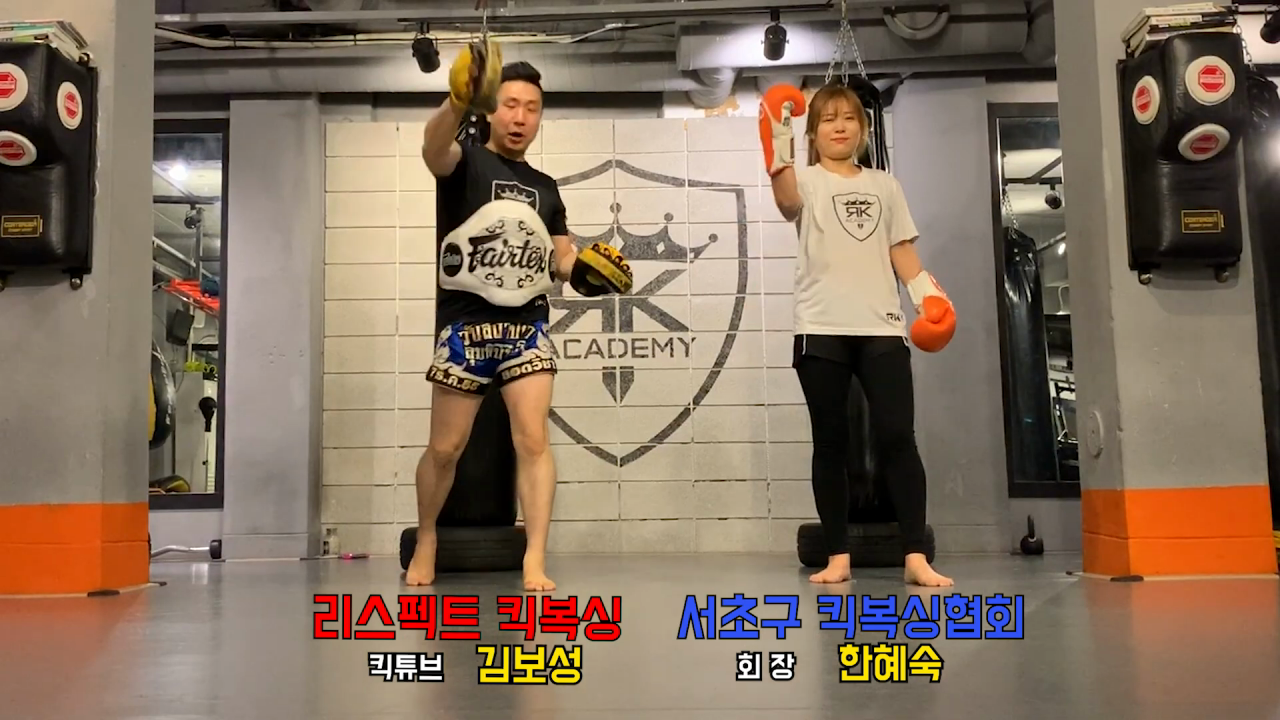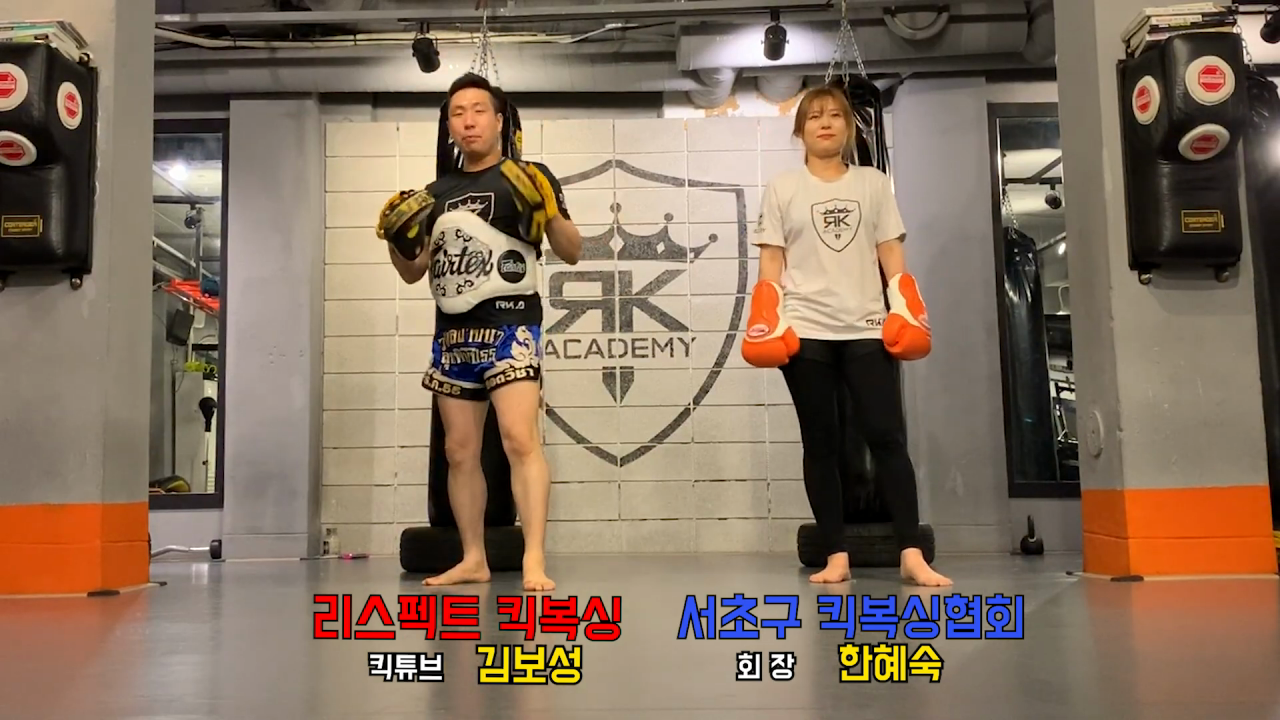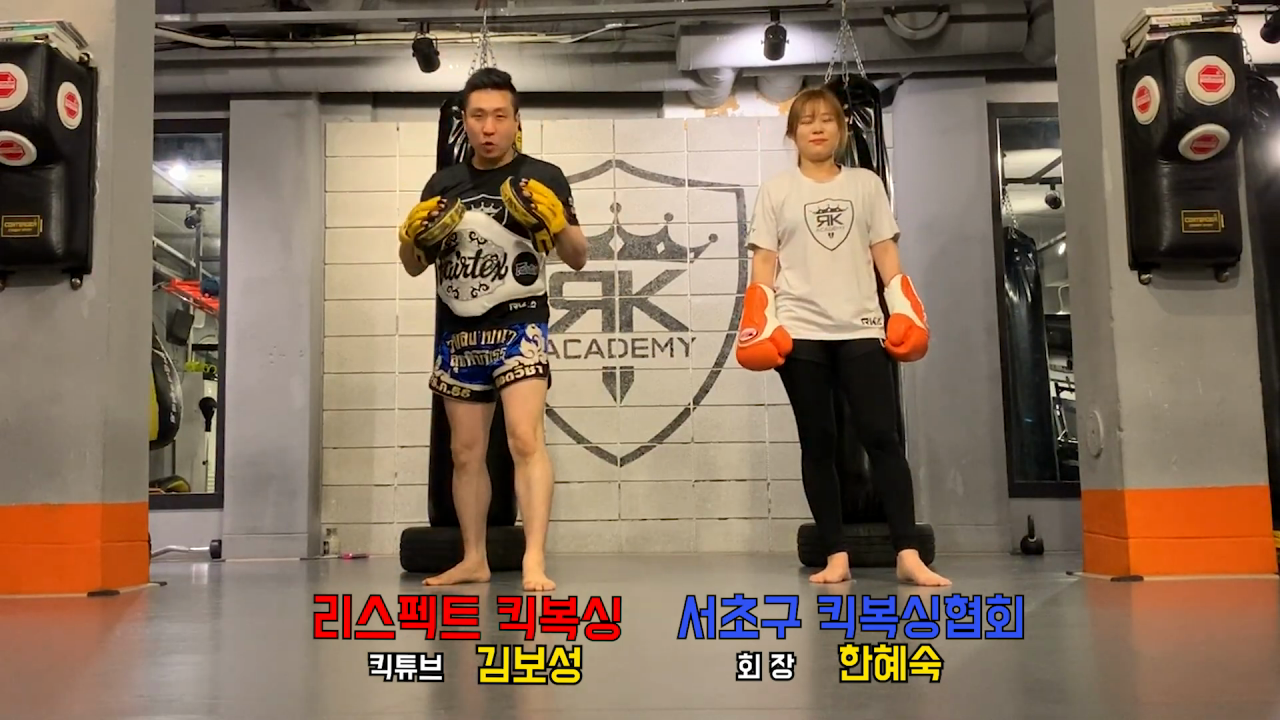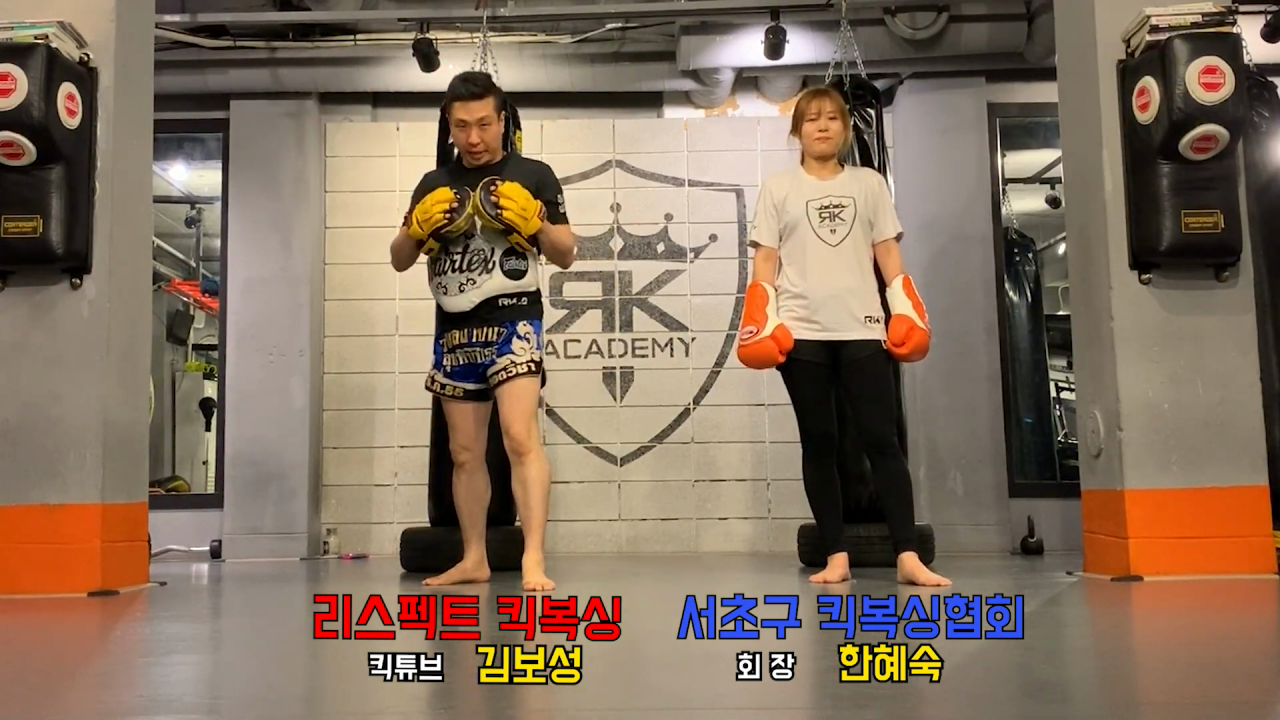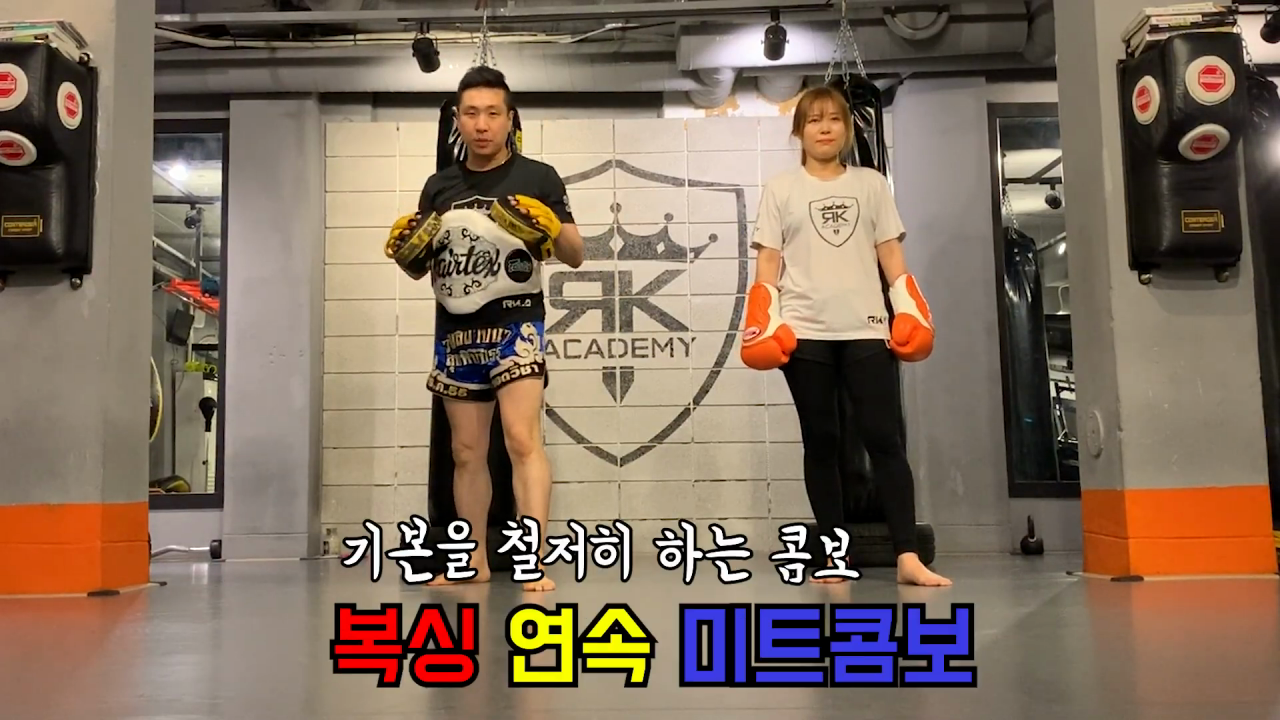
dt=1s
person 1, frame 1
left shoulder: (542, 185)
right shoulder: (466, 159)
left elbow: (562, 260)
right elbow: (434, 150)
left wrist: (593, 266)
right wrist: (458, 101)
left hip: (529, 327)
right hip: (465, 324)
left knee: (532, 440)
right knee: (444, 448)
left ankle: (535, 562)
right ankle: (427, 539)
person 1, frame 2
left shoulder: (531, 177)
right shoulder: (437, 193)
left elbow: (572, 252)
right elbow: (412, 272)
left wrist: (546, 208)
right wrist: (395, 236)
left hip: (510, 327)
right hip: (453, 335)
left knee: (520, 440)
right knee: (459, 451)
left ankle: (535, 563)
right ankle: (473, 559)
person 1, frame 3
left shoulder: (542, 176)
right shoulder: (444, 184)
left elbow: (578, 257)
right elbow: (413, 266)
left wrist: (554, 221)
right wrist: (414, 236)
left hip: (519, 325)
right hip: (458, 334)
left knee: (525, 438)
right knee: (465, 453)
left ankle: (534, 562)
right ankle: (473, 560)
person 1, frame 4
left shoulder: (532, 174)
right shoulder: (435, 184)
left elbow: (566, 254)
right elbow: (398, 260)
left wrist: (533, 221)
right wrist: (419, 226)
left hip: (512, 322)
right hip: (454, 331)
left knee: (520, 437)
right knee: (464, 452)
left ankle: (534, 560)
right ankle: (474, 558)
person 1, frame 5
left shoulder: (538, 177)
right shoulder: (439, 186)
left elbow: (575, 255)
right elbow: (418, 269)
left wrist: (548, 230)
right wrist: (404, 247)
left hip: (515, 323)
right hip: (455, 332)
left knee: (522, 438)
right knee: (466, 451)
left ankle: (533, 562)
right ankle: (475, 559)
person 2, frame 1
left shoulder: (884, 185)
right shoulder: (805, 180)
left elbow: (903, 254)
right elbow: (787, 203)
left wrist: (931, 297)
right wrist: (778, 141)
left hip: (882, 328)
right hip: (821, 330)
left knee: (897, 437)
right knee: (830, 443)
left ankle: (916, 556)
right ankle: (838, 557)
person 2, frame 2
left shoulder: (873, 183)
right shoulder: (783, 188)
left elbow: (890, 251)
right elbow: (772, 260)
left wrist: (905, 310)
right wrist: (768, 320)
left hip: (865, 329)
right hip: (806, 331)
left knee: (886, 436)
right knee: (820, 442)
left ankle: (911, 554)
right ankle: (836, 556)
person 2, frame 3
left shoulder: (866, 184)
right shoulder: (776, 191)
left elbow: (885, 251)
right elbow: (764, 262)
left wrist: (904, 311)
right wrist: (761, 321)
left hip: (860, 329)
right hip: (800, 332)
left knee: (882, 436)
right knee: (818, 443)
left ankle: (908, 554)
right ankle: (836, 556)
person 2, frame 4
left shoulder: (869, 183)
right shoulder: (778, 189)
left elbow: (888, 252)
right elbow: (766, 259)
left wrist: (906, 311)
right wrist: (763, 318)
left hip: (862, 330)
right hip: (801, 333)
left knee: (882, 439)
right knee: (819, 443)
left ankle: (908, 556)
right ankle: (836, 556)
person 2, frame 5
left shoulder: (871, 184)
right shoulder: (781, 189)
left elbow: (890, 252)
right elbow: (768, 260)
left wrist: (908, 310)
right wrist: (765, 320)
left hip: (866, 329)
right hip: (804, 333)
left knee: (884, 438)
right knee: (821, 442)
left ankle: (907, 556)
right ankle: (835, 555)
